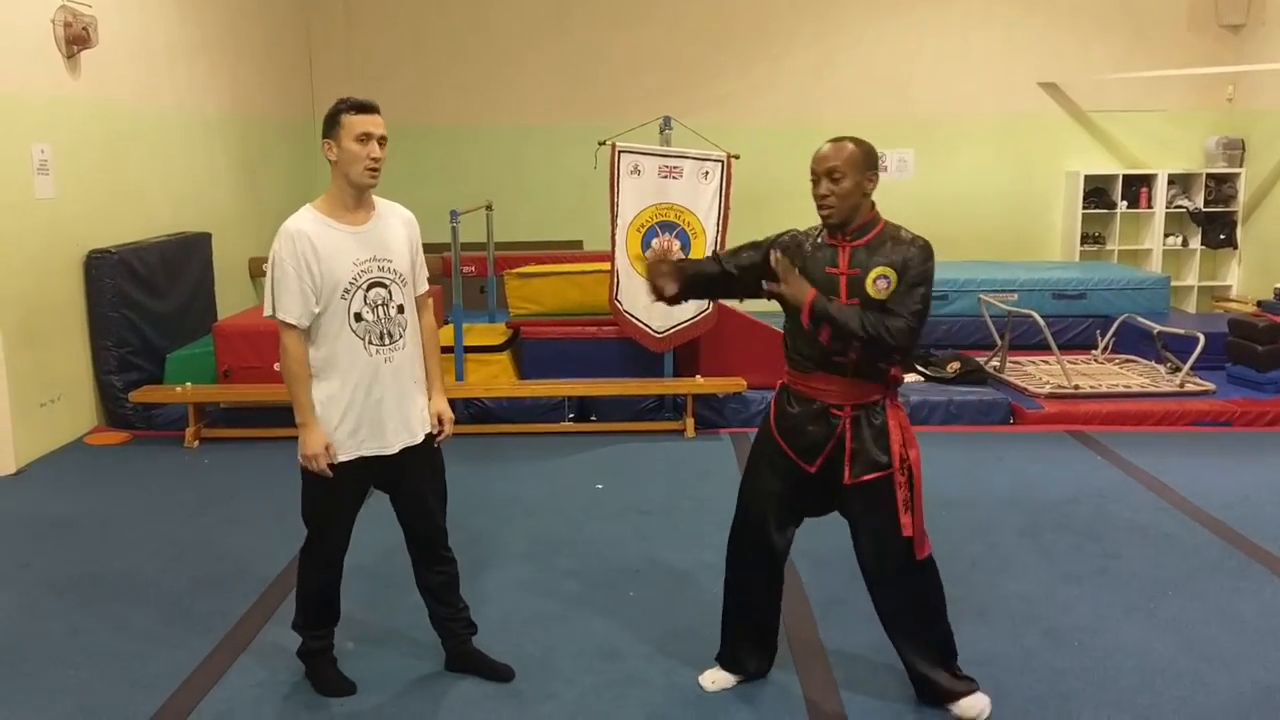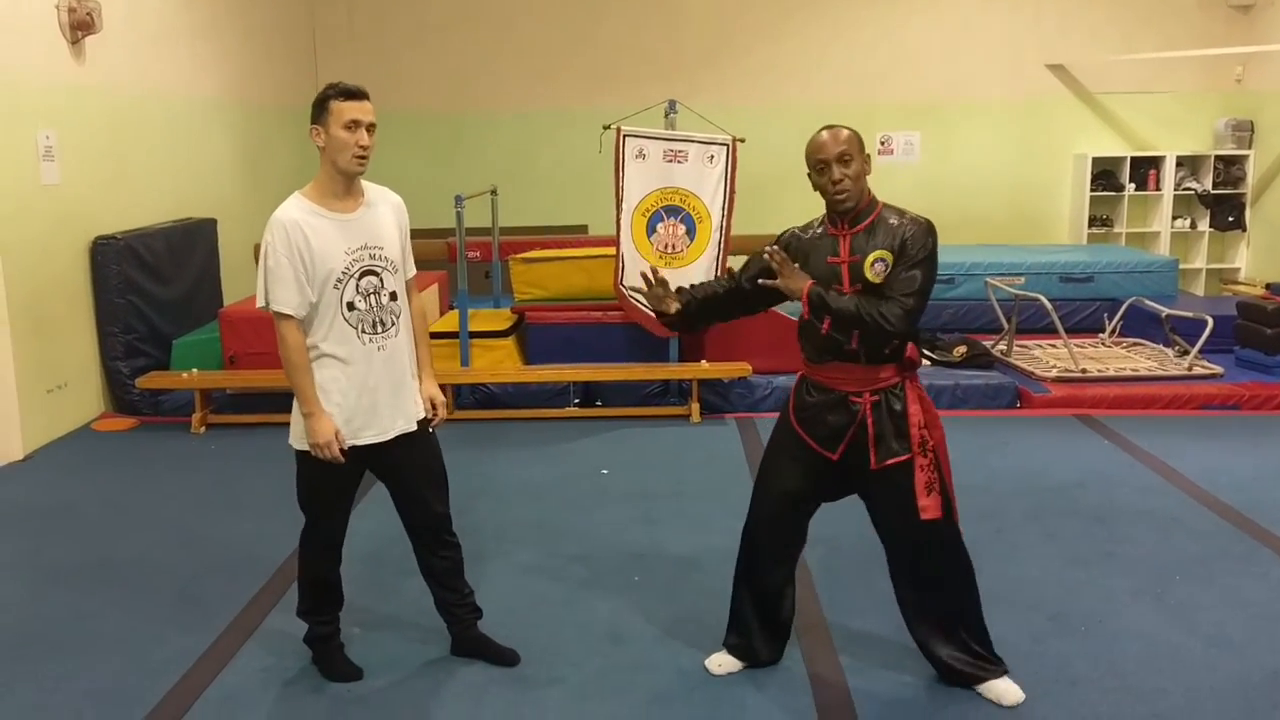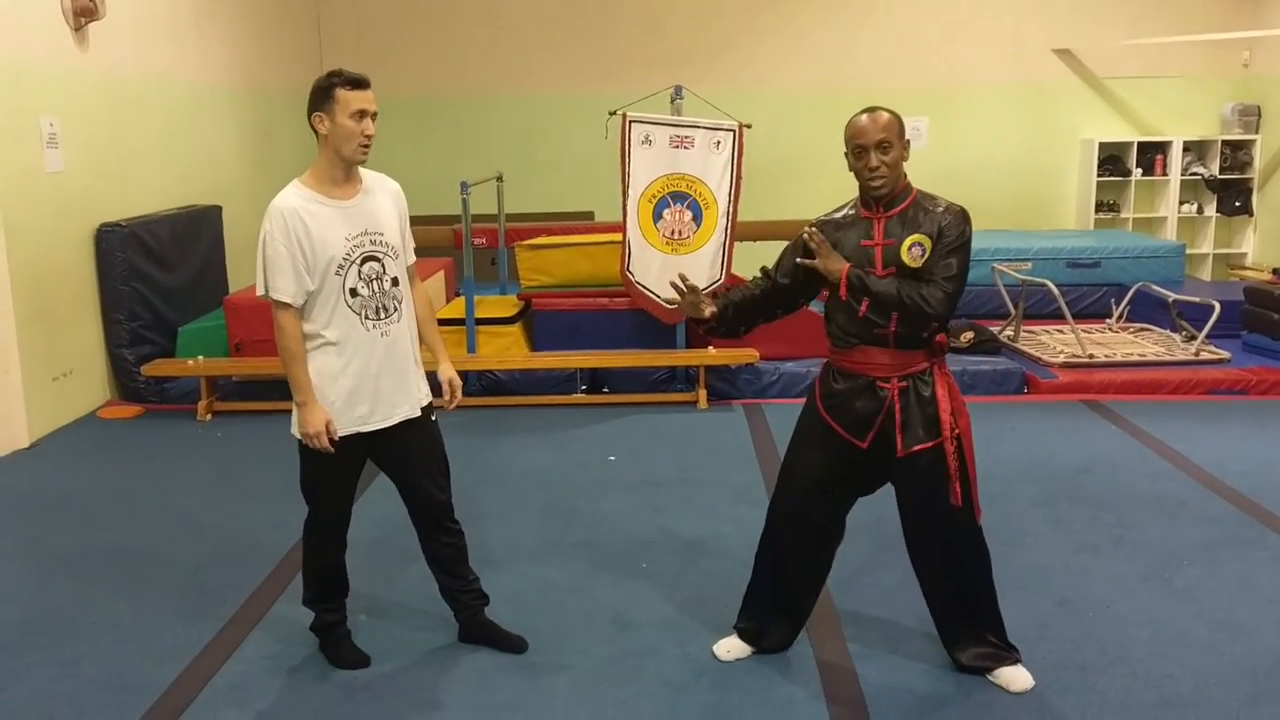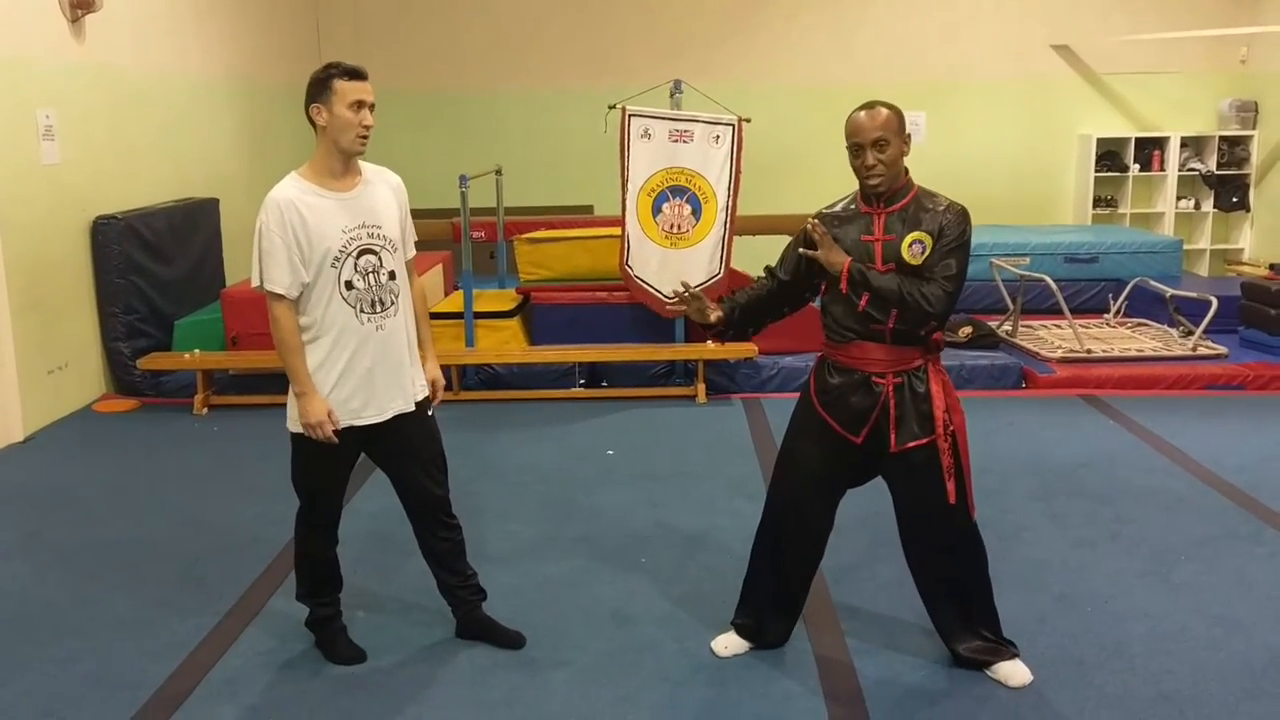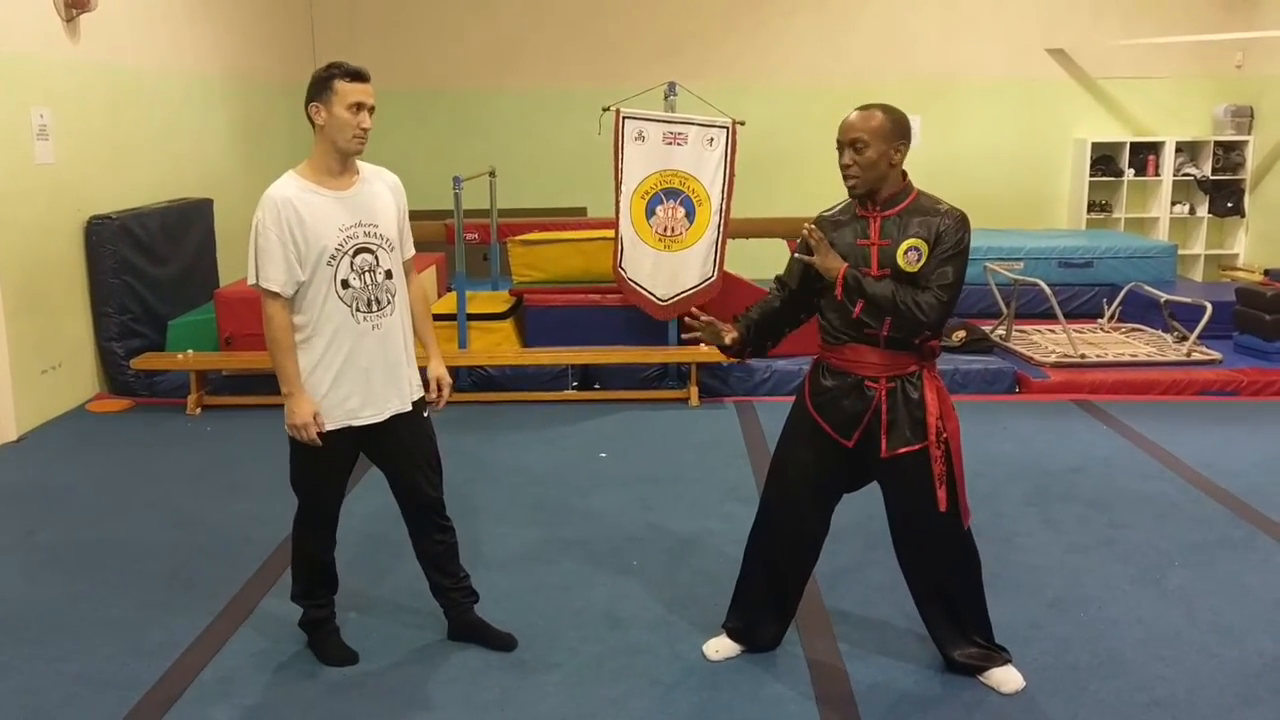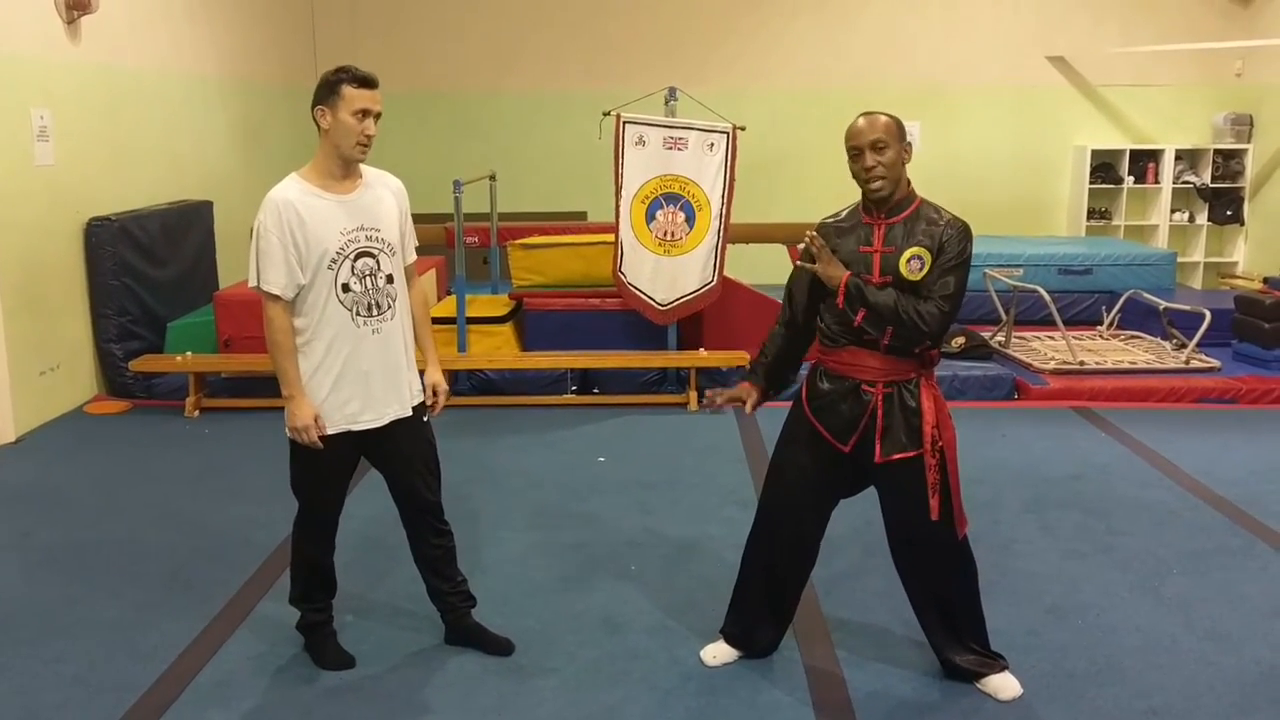
dt=0.4s
person 1, frame 1
left shoulder: (402, 222)
right shoulder: (301, 235)
right elbow: (292, 338)
left wrist: (437, 391)
right wrist: (308, 424)
left hip: (409, 423)
right hip: (339, 432)
left knee: (431, 539)
right knee: (325, 548)
left ankle: (458, 643)
right ankle: (316, 652)
person 1, frame 2
left shoulder: (390, 206)
right shoulder: (291, 224)
right elbow: (288, 328)
left wrist: (426, 376)
right wrist: (313, 414)
left hip: (401, 410)
right hip: (335, 421)
left knee: (434, 524)
right knee: (324, 536)
left ankle: (464, 628)
right ankle: (324, 638)
person 1, frame 3
left shoulder: (389, 193)
right shoulder: (290, 212)
right elbow: (286, 315)
left wrist: (441, 357)
right wrist: (306, 402)
left hip: (404, 396)
right hip: (336, 408)
left knee: (437, 512)
right knee: (328, 523)
left ankle: (472, 614)
right ankle: (331, 625)
person 1, frame 4
left shoulder: (389, 186)
right shoulder: (286, 204)
right elbow: (281, 307)
left wrist: (428, 356)
right wrist: (306, 393)
left hip: (400, 392)
right hip: (330, 402)
left knee: (434, 506)
right knee: (320, 518)
left ankle: (469, 610)
right ankle: (325, 620)
person 1, frame 5
left shoulder: (387, 186)
right shoulder: (284, 202)
right elbow: (275, 305)
left wrist: (432, 355)
right wrist: (294, 394)
left hip: (397, 391)
right hip: (326, 402)
left knee: (428, 507)
right knee: (317, 518)
left ankle: (461, 612)
right ankle: (319, 622)
person 1, frame 6
left shoulder: (391, 191)
right shoulder: (286, 204)
right elbow: (276, 307)
left wrist: (431, 361)
right wrist: (294, 396)
left hip: (398, 395)
right hip: (327, 406)
left knee: (426, 511)
right knee: (318, 522)
left ankle: (457, 616)
right ankle: (316, 624)
person 2, frame 1
left shoulder: (909, 253)
right shoulder: (795, 246)
left elbow: (894, 338)
right elbow: (728, 272)
left wrist: (809, 303)
right wrist: (677, 281)
left hip: (869, 425)
right hip: (797, 417)
left knee: (898, 556)
right knee: (754, 539)
right ankle: (743, 658)
person 2, frame 2
left shoulder: (911, 235)
right shoulder: (799, 242)
left elbow: (892, 321)
right elbow: (738, 291)
left wrist: (812, 295)
right wrist: (680, 305)
left hip: (890, 410)
right hip: (818, 405)
left knee: (927, 540)
right knee: (769, 525)
left ankle: (972, 661)
right ankle: (752, 643)
person 2, frame 3
left shoulder: (946, 221)
right shoulder: (830, 228)
left elbow: (932, 306)
right elbow: (775, 290)
left wrist: (849, 277)
right wrist: (716, 311)
left hip: (918, 398)
right hip: (843, 394)
left knee: (948, 530)
right knee: (797, 515)
left ankle: (985, 650)
right ankle: (762, 629)
person 2, frame 4
left shoulder: (945, 219)
right shoulder: (831, 221)
left elbow: (932, 304)
right elbow: (780, 288)
left wrist: (850, 270)
right wrist: (723, 315)
left hip: (912, 395)
right hip: (837, 389)
left knee: (943, 526)
right knee: (791, 510)
left ankle: (983, 644)
right ankle: (759, 625)
person 2, frame 5
left shoulder: (943, 224)
right shoulder: (829, 224)
left elbow: (927, 313)
right elbow: (789, 300)
left wrist: (846, 277)
right wrist: (739, 335)
left hip: (906, 400)
right hip: (832, 393)
left knee: (936, 532)
right knee: (784, 514)
left ankle: (976, 650)
right ankle: (750, 629)
person 2, frame 6
left shoulder: (946, 233)
right shoulder: (830, 231)
left elbow: (929, 324)
right elbow: (795, 319)
left wrist: (847, 284)
right wrist: (759, 381)
left hip: (903, 407)
right hip: (827, 400)
left knee: (932, 539)
right knee: (781, 521)
left ankle: (972, 655)
right ankle: (747, 634)
